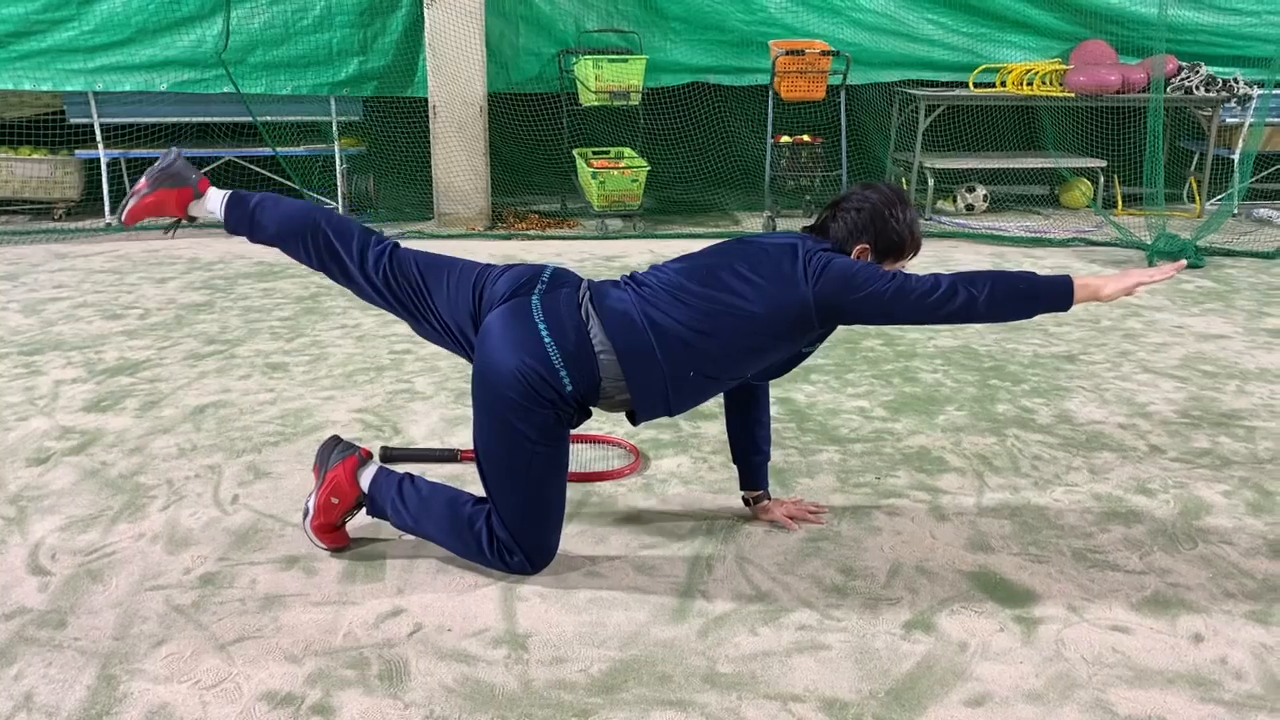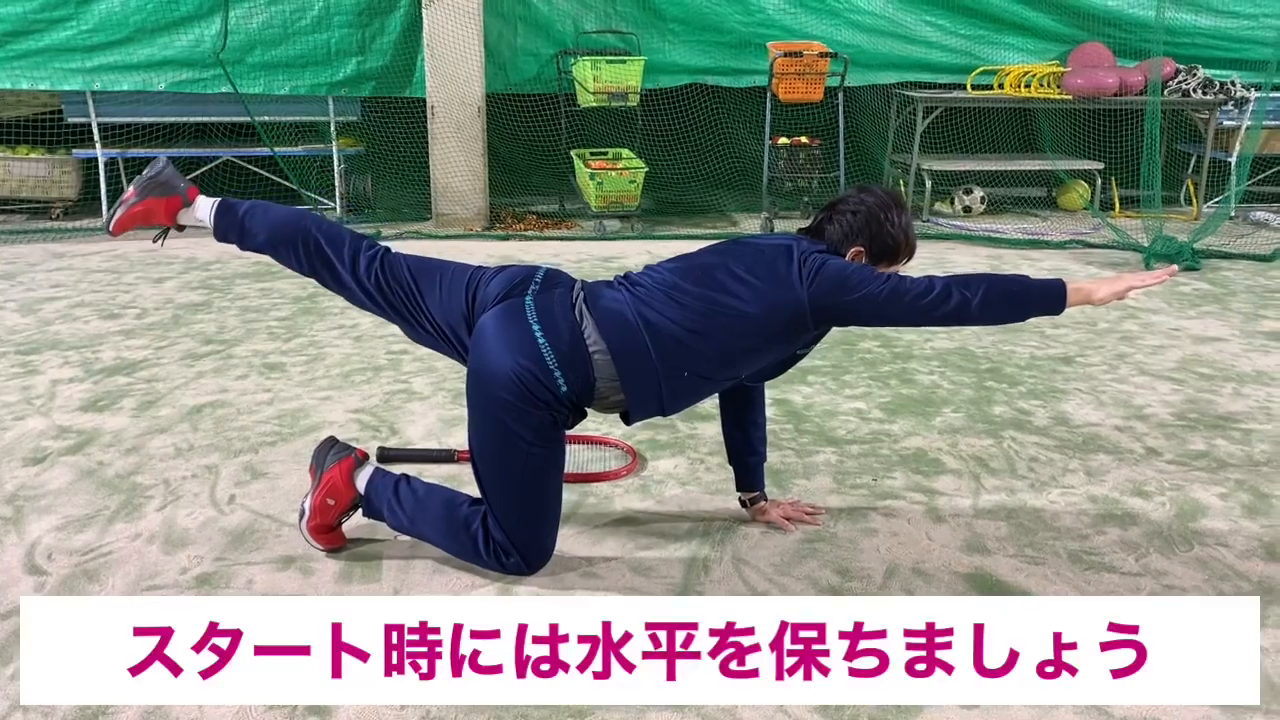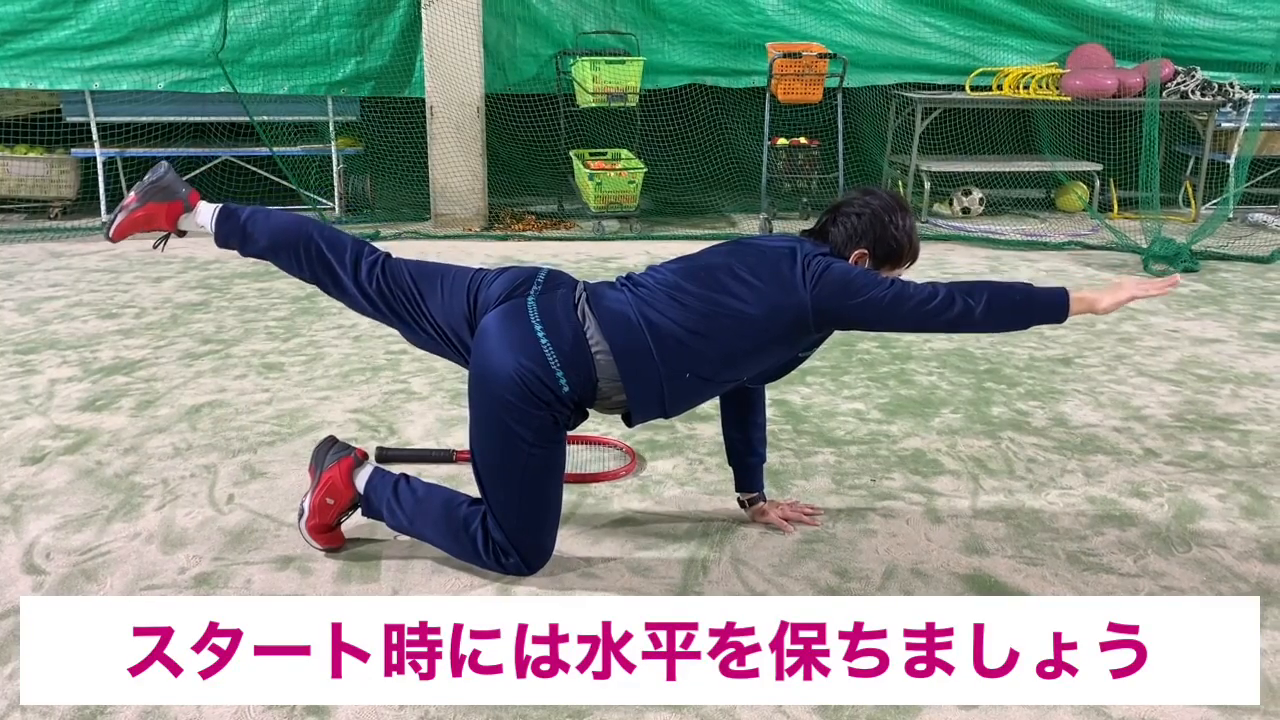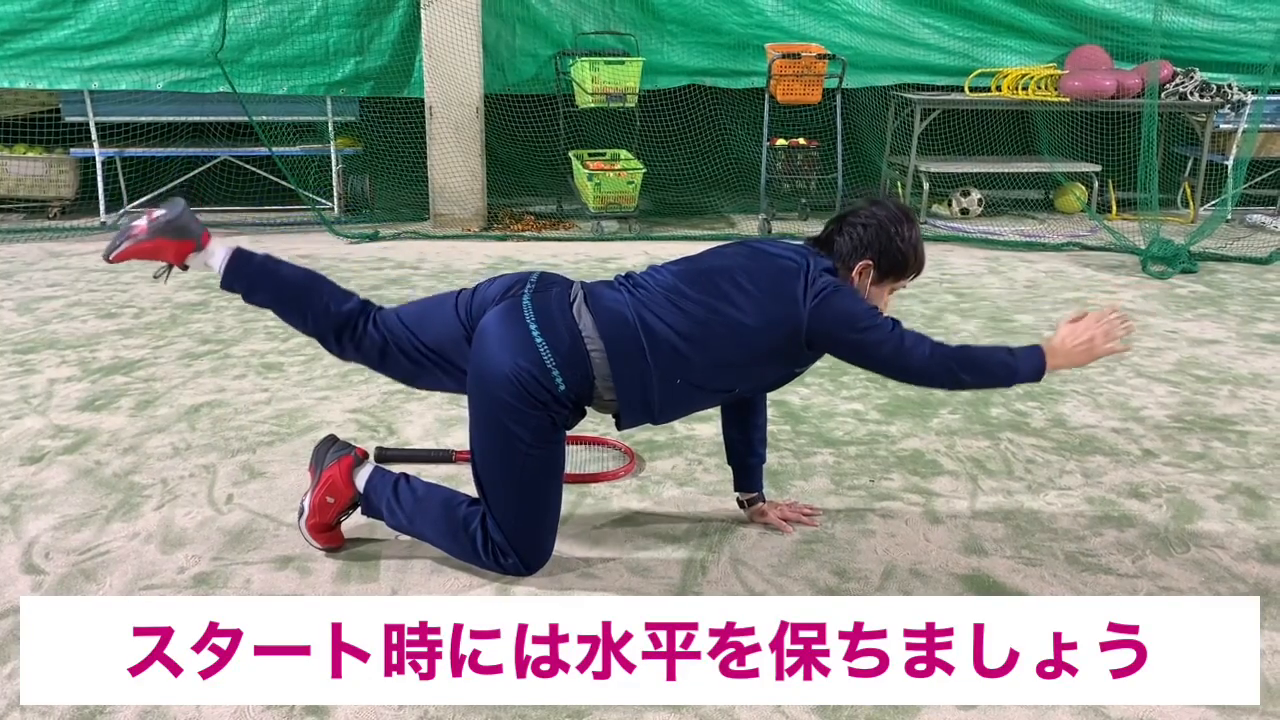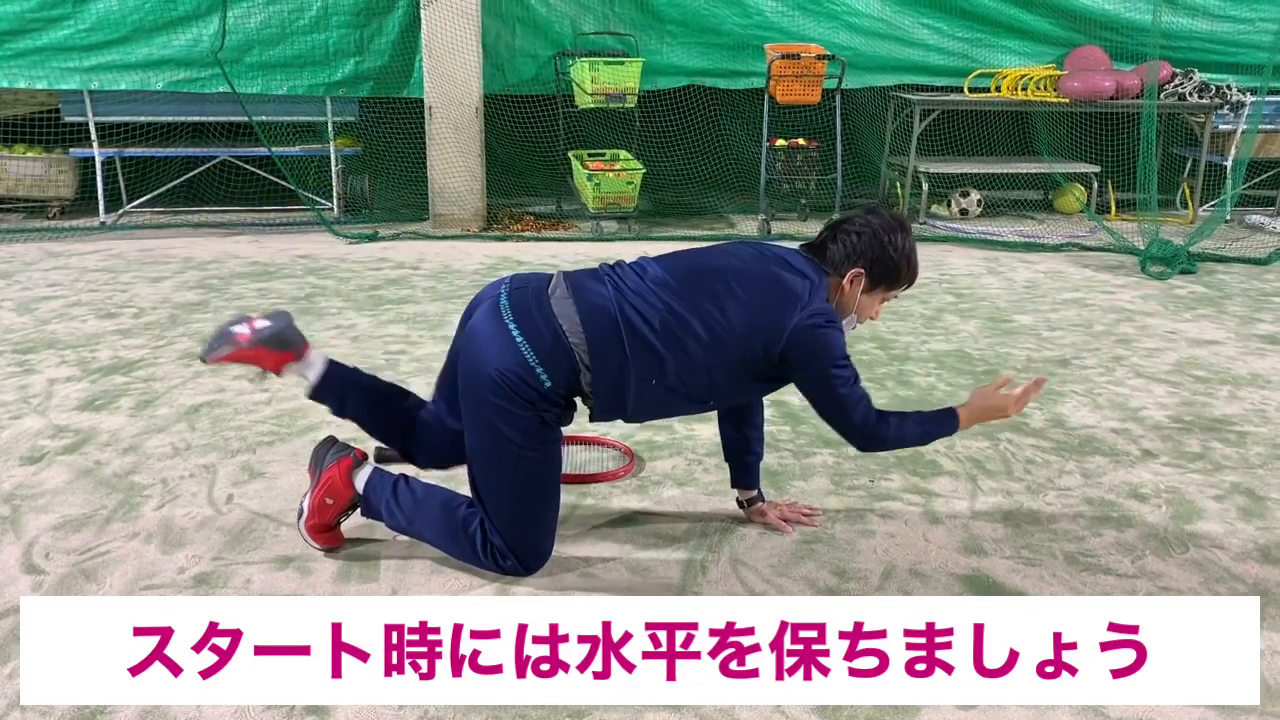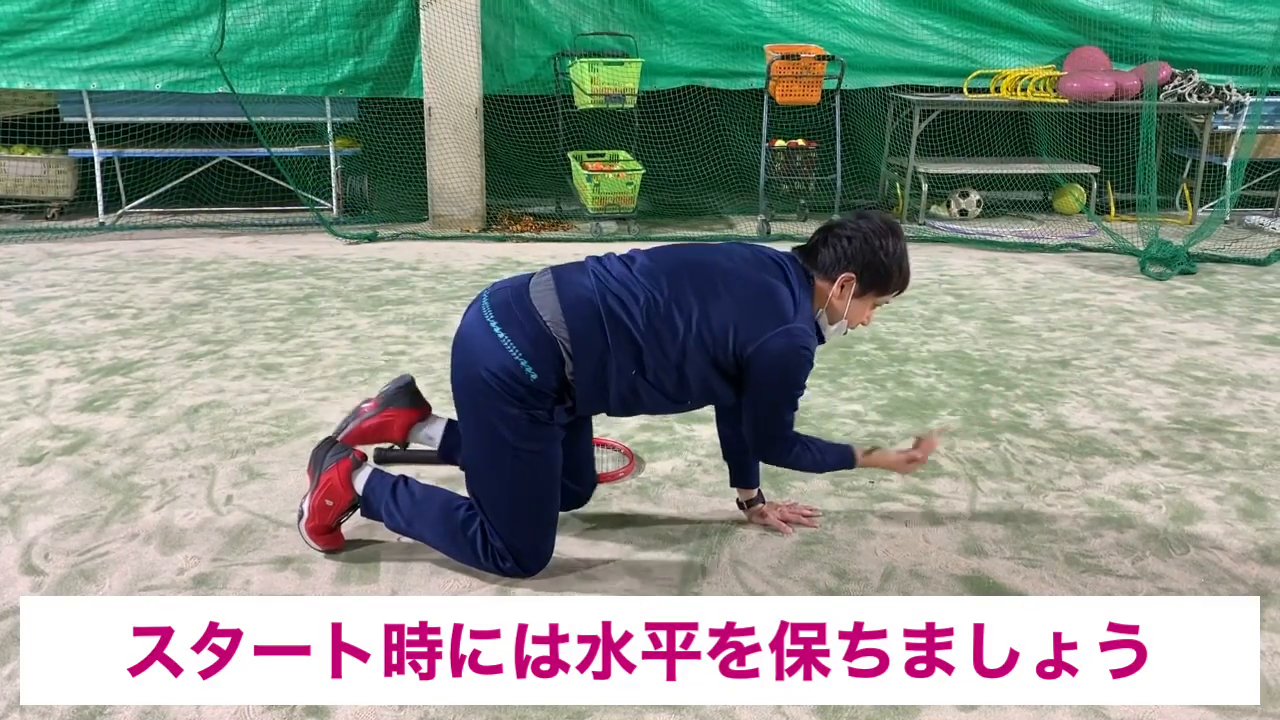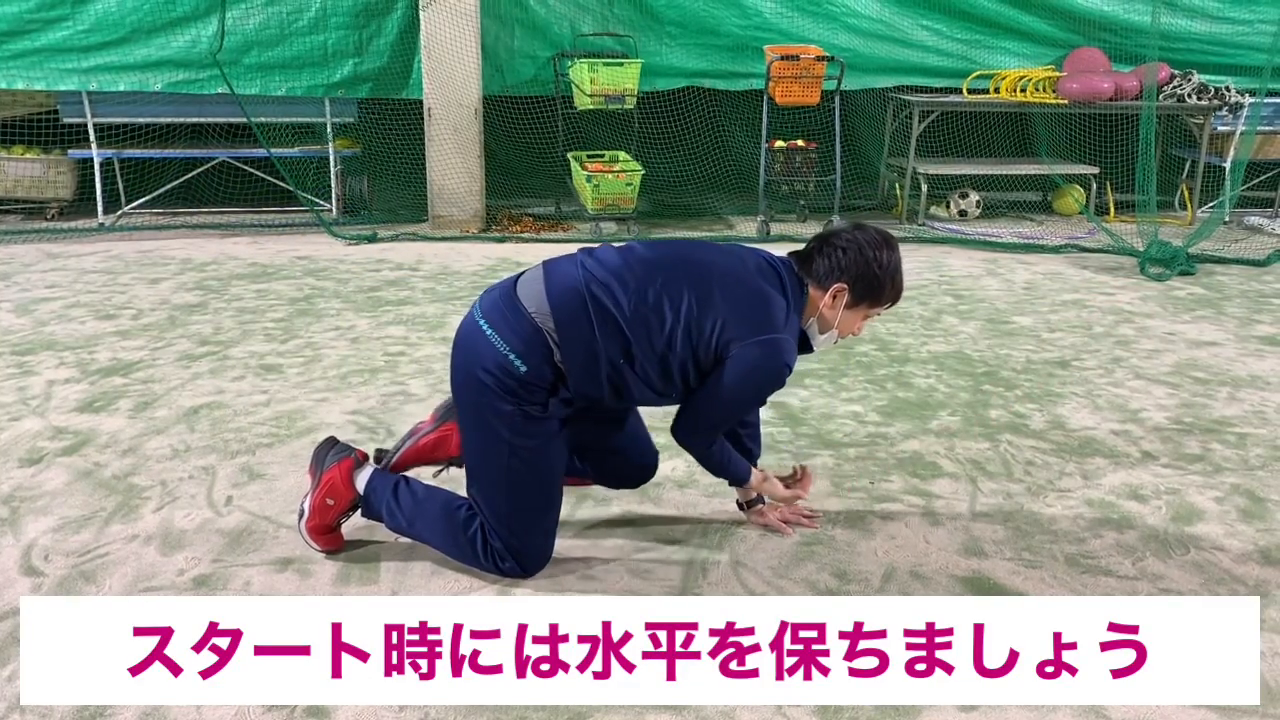
dt=0.4s
person 1, frame 1
left shoulder: (770, 257)
right shoulder: (824, 282)
left elbow: (744, 380)
right elbow: (959, 296)
left wrist: (760, 495)
right wrist: (1086, 288)
left hip: (524, 302)
right hip: (538, 365)
left knee: (374, 264)
right knee: (519, 546)
left ankle: (198, 195)
right ankle: (360, 478)
person 1, frame 2
left shoulder: (765, 259)
right shoulder: (817, 285)
left elbow: (741, 382)
right elbow: (950, 300)
left wrist: (756, 496)
right wrist: (1079, 291)
left hip: (520, 300)
right hip: (532, 368)
left knee: (363, 269)
right knee: (517, 549)
left ankle: (187, 204)
right ankle: (357, 481)
person 1, frame 3
left shoulder: (768, 260)
right shoulder: (823, 286)
left elbow: (741, 385)
right elbow: (952, 307)
left wrist: (754, 498)
right wrist: (1080, 301)
left hip: (521, 303)
right hip: (535, 371)
left knee: (364, 275)
right knee: (516, 550)
left ankle: (186, 210)
right ankle: (357, 481)
person 1, frame 4
left shoulder: (771, 261)
right shoulder: (823, 302)
left elbow: (743, 383)
right elbow: (932, 364)
left wrist: (753, 496)
right wrist: (1050, 354)
left hip: (525, 306)
right hip: (535, 373)
left knee: (360, 329)
right knee: (514, 547)
left ankle: (195, 245)
right ankle: (359, 480)
person 1, frame 5
left shoulder: (768, 266)
right shoulder: (808, 322)
left elbow: (739, 383)
right elbow: (867, 429)
left wrist: (752, 496)
right wrist: (968, 415)
left hip: (515, 310)
right hip: (525, 368)
left knee: (432, 439)
right knee: (515, 550)
left ankle: (291, 356)
right ankle: (355, 481)
person 1, frame 6
left shoulder: (766, 270)
right shoulder: (787, 339)
left elbow: (735, 394)
right elbow: (773, 442)
left wrist: (752, 498)
right wrist: (872, 457)
left hip: (512, 316)
right hip: (517, 363)
left knee: (570, 490)
right knee: (517, 553)
left ankle: (416, 422)
right ankle: (355, 481)
person 1, frame 7
left shoulder: (766, 276)
right shoulder: (770, 346)
left elbow: (730, 397)
right elbow: (695, 431)
left wrist: (751, 498)
right wrist: (758, 483)
left hip: (516, 324)
right hip: (511, 361)
left knee: (634, 467)
right knee: (517, 556)
left ankle: (465, 437)
right ankle: (356, 482)
